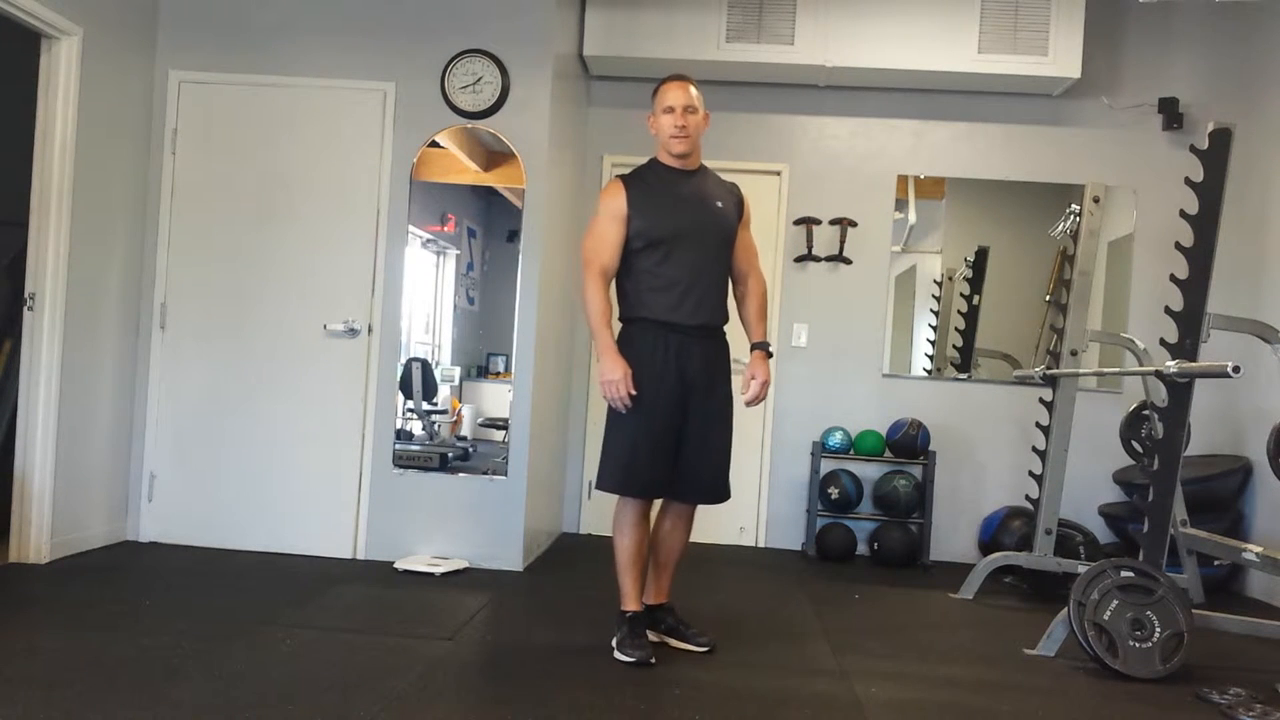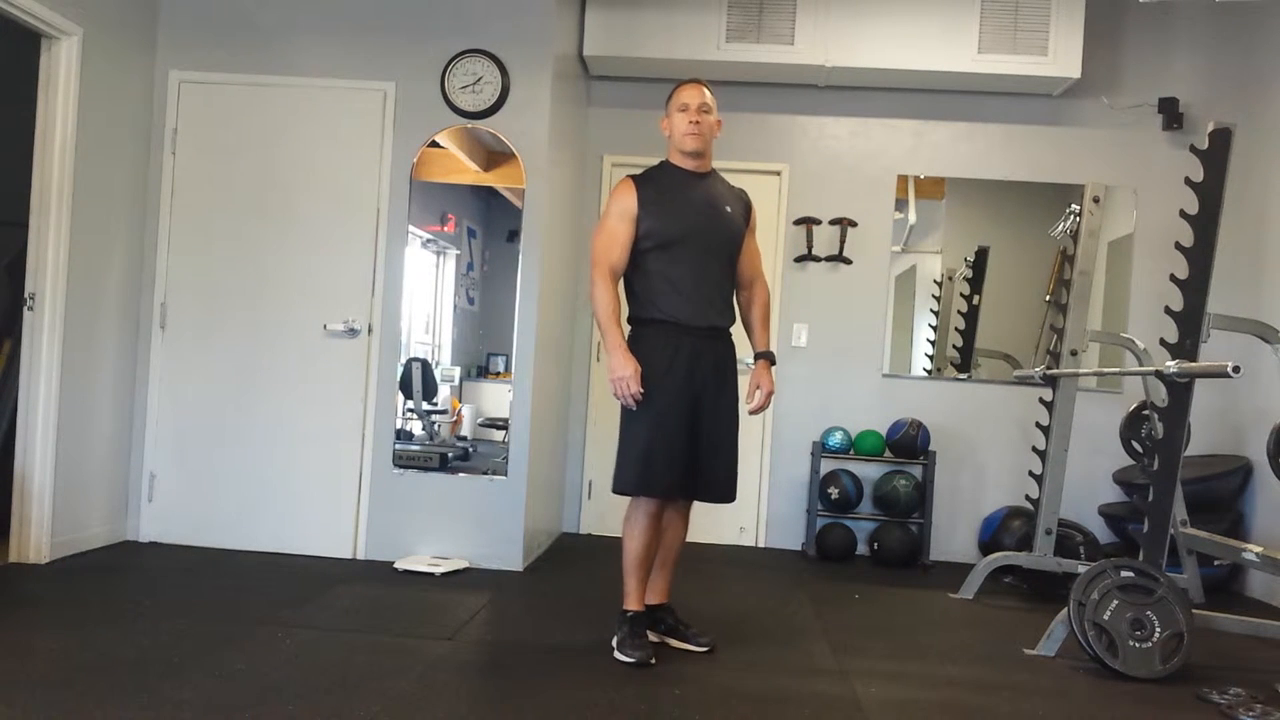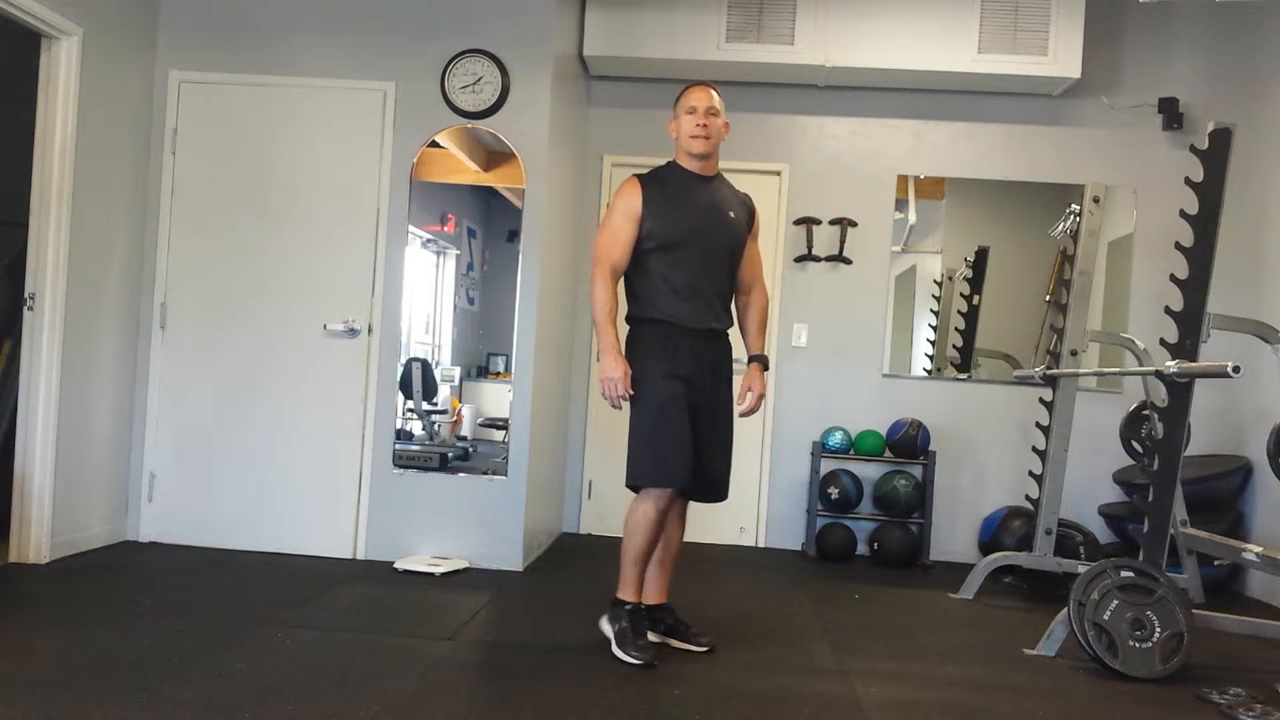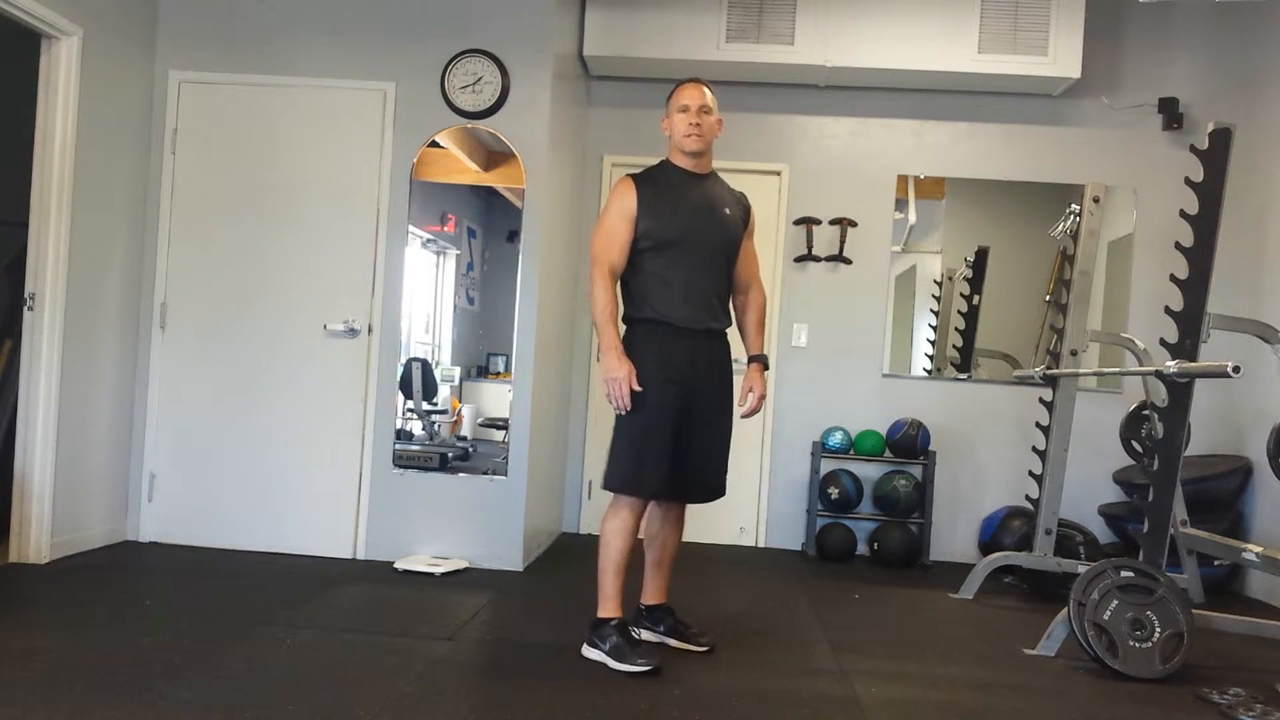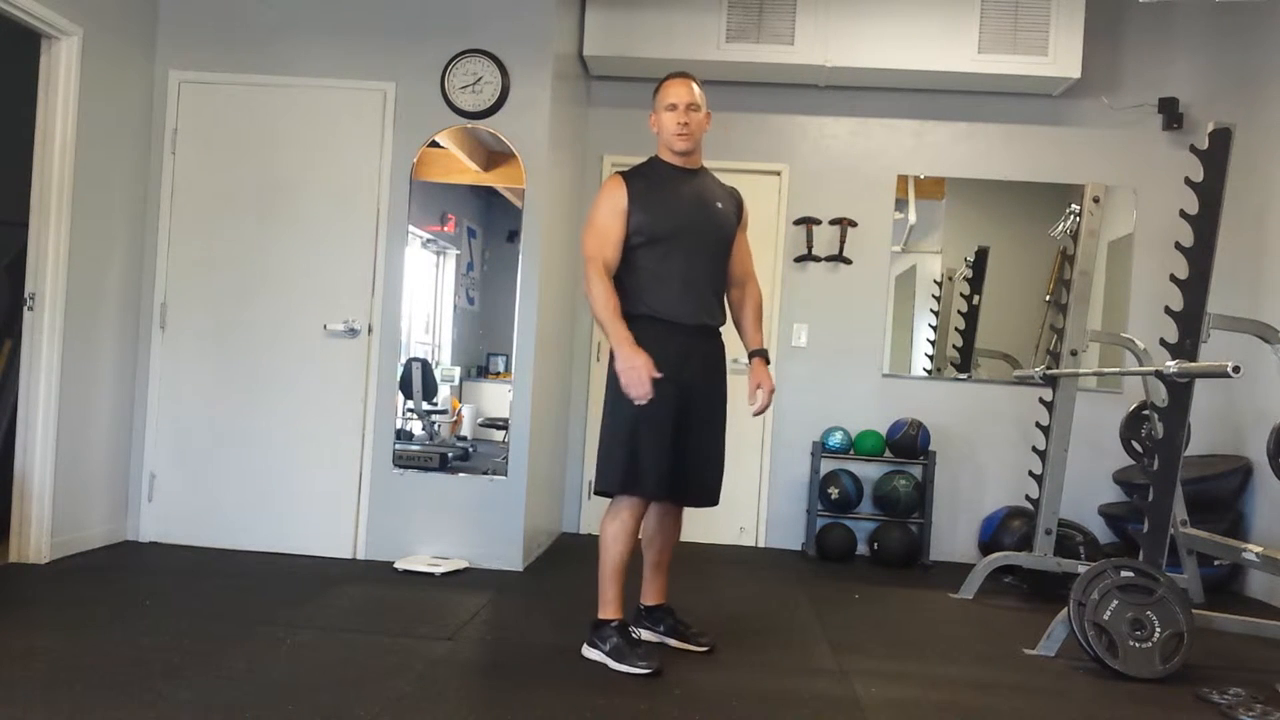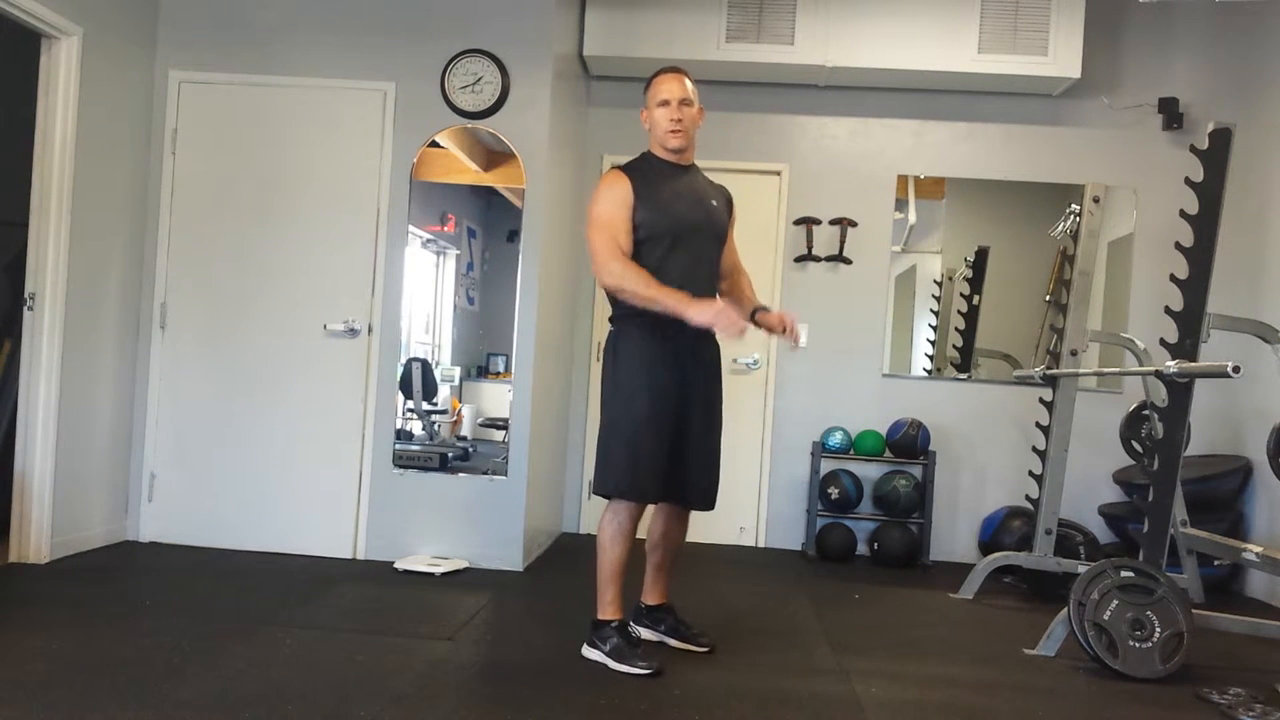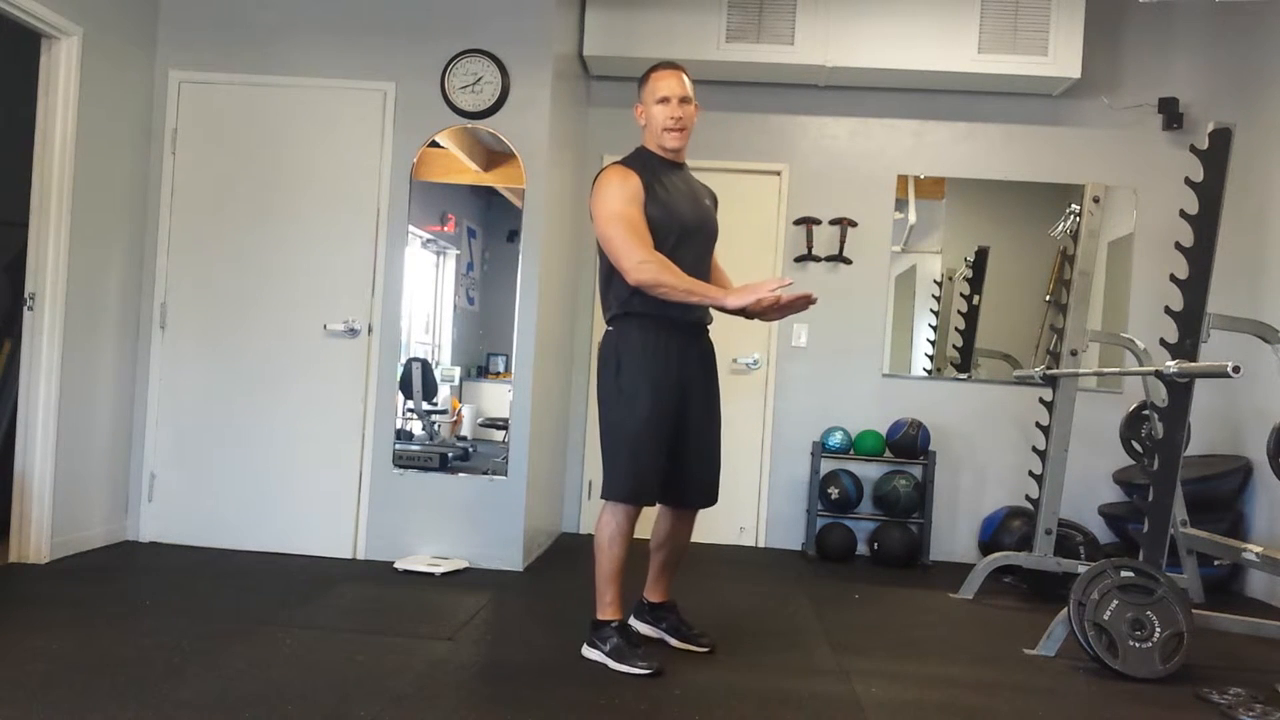
dt=0.3s
person 1, frame 1
left shoulder: (729, 197)
right shoulder: (625, 191)
left elbow: (748, 278)
right elbow: (596, 275)
left wrist: (759, 348)
right wrist: (607, 352)
left hip: (708, 354)
right hip: (648, 348)
left knee: (687, 491)
right knee: (636, 489)
left ankle: (658, 607)
right ankle: (630, 616)
person 1, frame 2
left shoulder: (737, 203)
right shoulder: (636, 192)
left elbow: (751, 285)
right elbow: (604, 273)
left wrist: (763, 358)
right wrist: (617, 350)
left hip: (715, 355)
right hip: (657, 350)
left knee: (683, 492)
right knee: (650, 490)
left ankle: (658, 608)
right ankle: (631, 614)
person 1, frame 3
left shoulder: (741, 207)
right shoulder: (641, 191)
left elbow: (751, 291)
right elbow: (605, 272)
left wrist: (756, 363)
right wrist: (609, 350)
left hip: (712, 356)
right hip: (656, 347)
left knee: (682, 488)
right knee: (661, 481)
left ankle: (655, 610)
right ankle: (623, 605)
person 1, frame 4
left shoulder: (737, 205)
right shoulder: (636, 190)
left elbow: (749, 289)
right elbow: (603, 273)
left wrist: (756, 361)
right wrist: (612, 352)
left hip: (711, 356)
right hip: (653, 350)
left knee: (676, 491)
right knee: (635, 488)
left ankle: (654, 611)
right ankle: (606, 626)
person 1, frame 5
left shoulder: (729, 201)
right shoulder: (625, 188)
left elbow: (742, 283)
right elbow: (597, 272)
left wrist: (756, 354)
right wrist: (625, 349)
left hip: (704, 354)
right hip: (646, 355)
left knee: (675, 492)
right knee: (633, 491)
left ankle: (653, 611)
right ankle: (606, 628)
person 1, frame 6
left shoulder: (717, 196)
right shoulder: (622, 183)
left elbow: (729, 271)
right elbow: (611, 267)
left wrist: (757, 311)
right wrist: (691, 306)
left hip: (700, 354)
right hip: (644, 346)
left knee: (681, 491)
right knee: (629, 491)
left ankle: (653, 610)
right ankle: (606, 627)
person 1, frame 7
left shoulder: (701, 193)
right shoulder: (621, 180)
right elbow: (639, 268)
left wrist: (755, 306)
right wrist: (728, 296)
left hip: (693, 347)
right hip: (639, 346)
left knee: (688, 491)
right knee: (628, 492)
left ankle: (655, 606)
right ankle: (606, 628)
